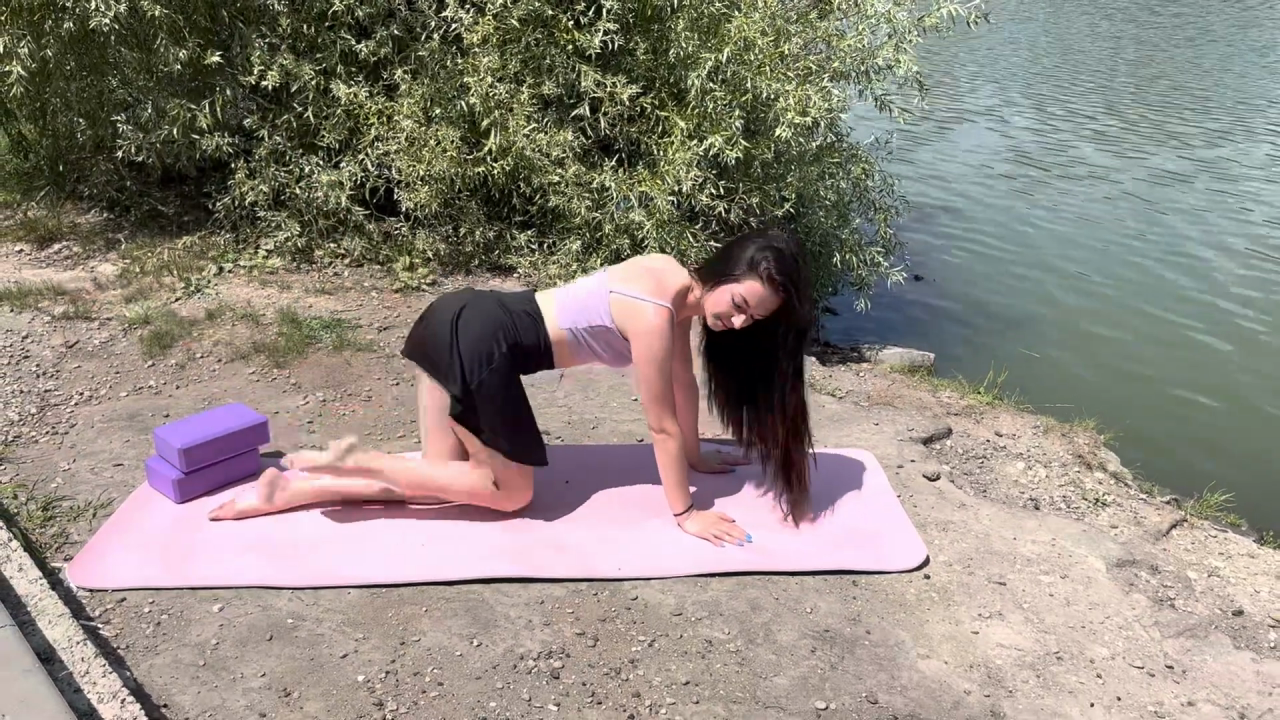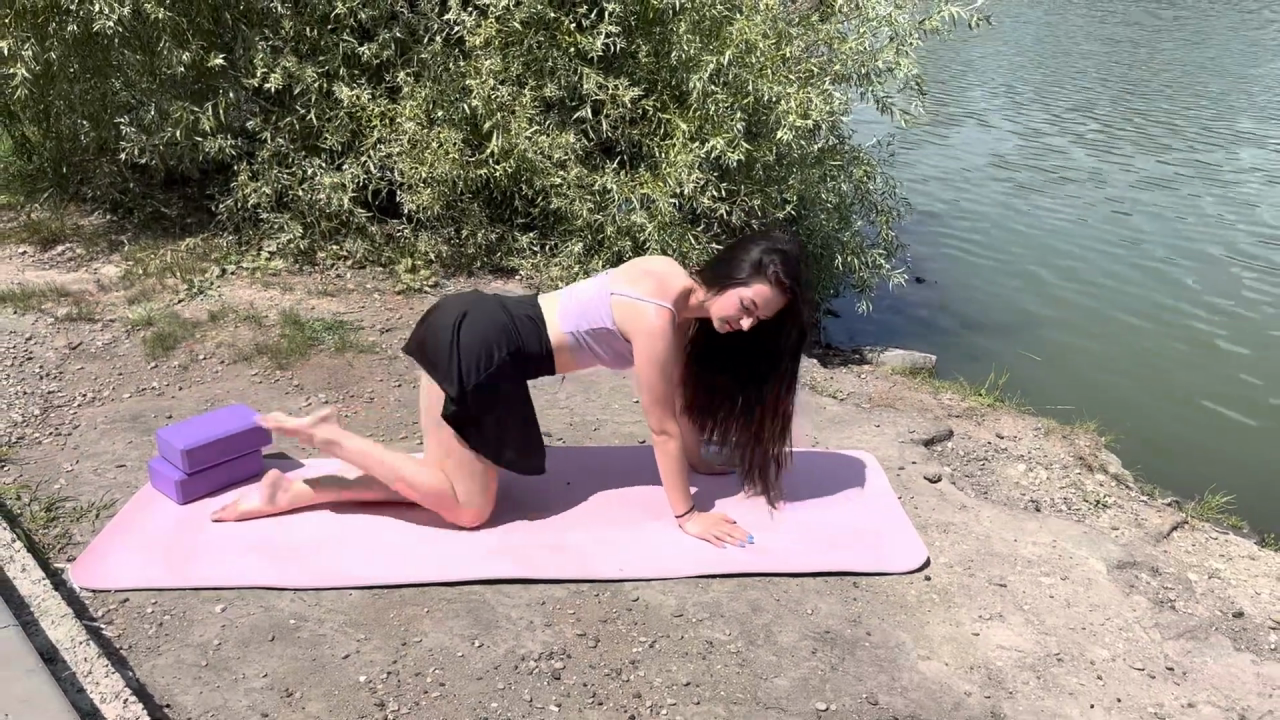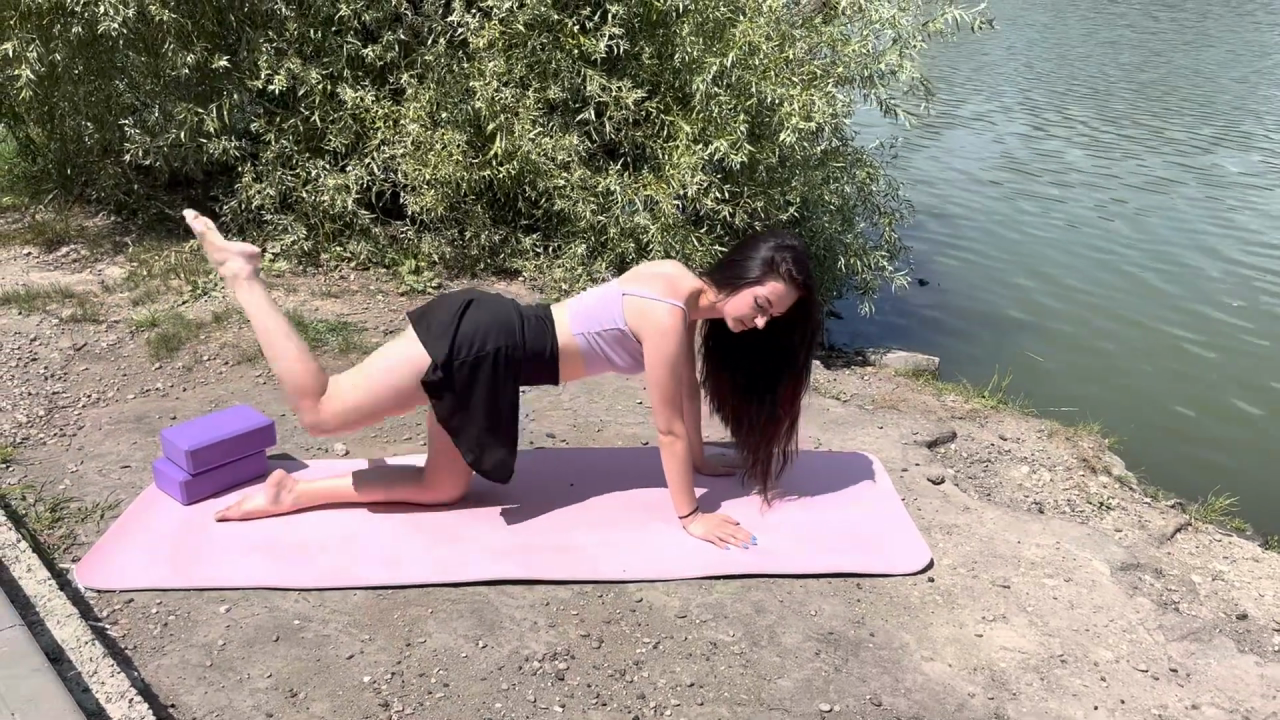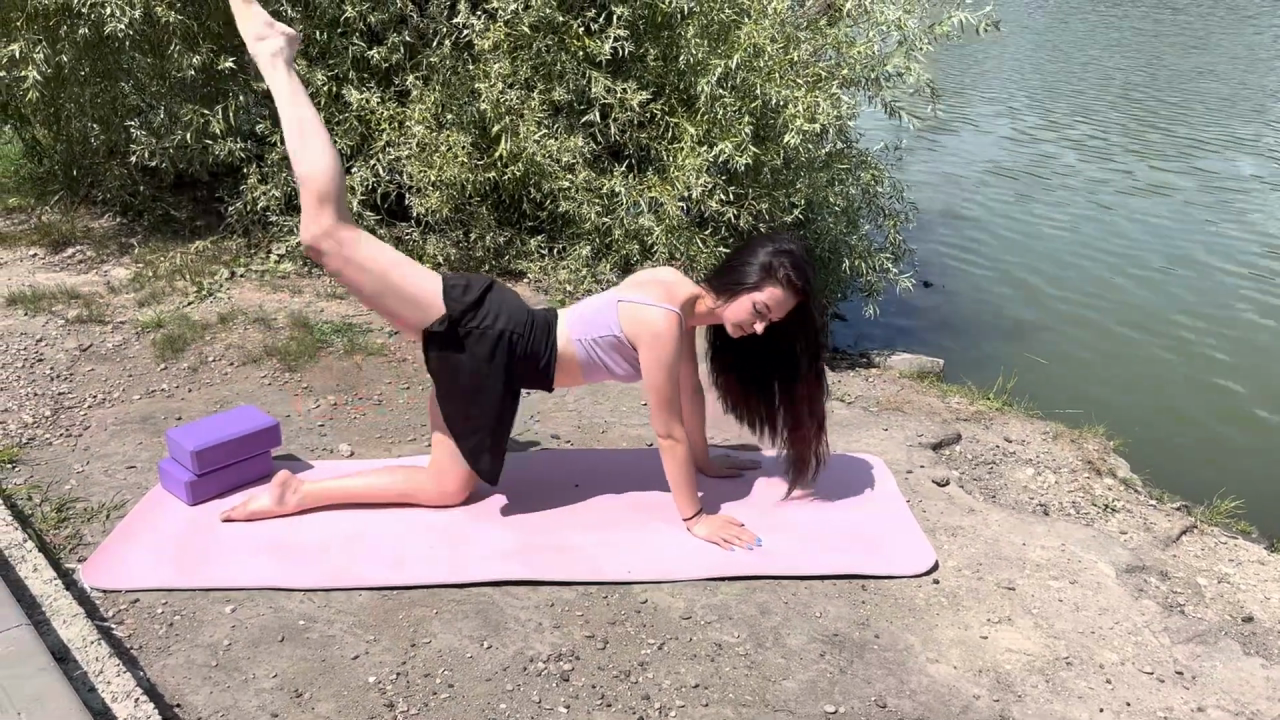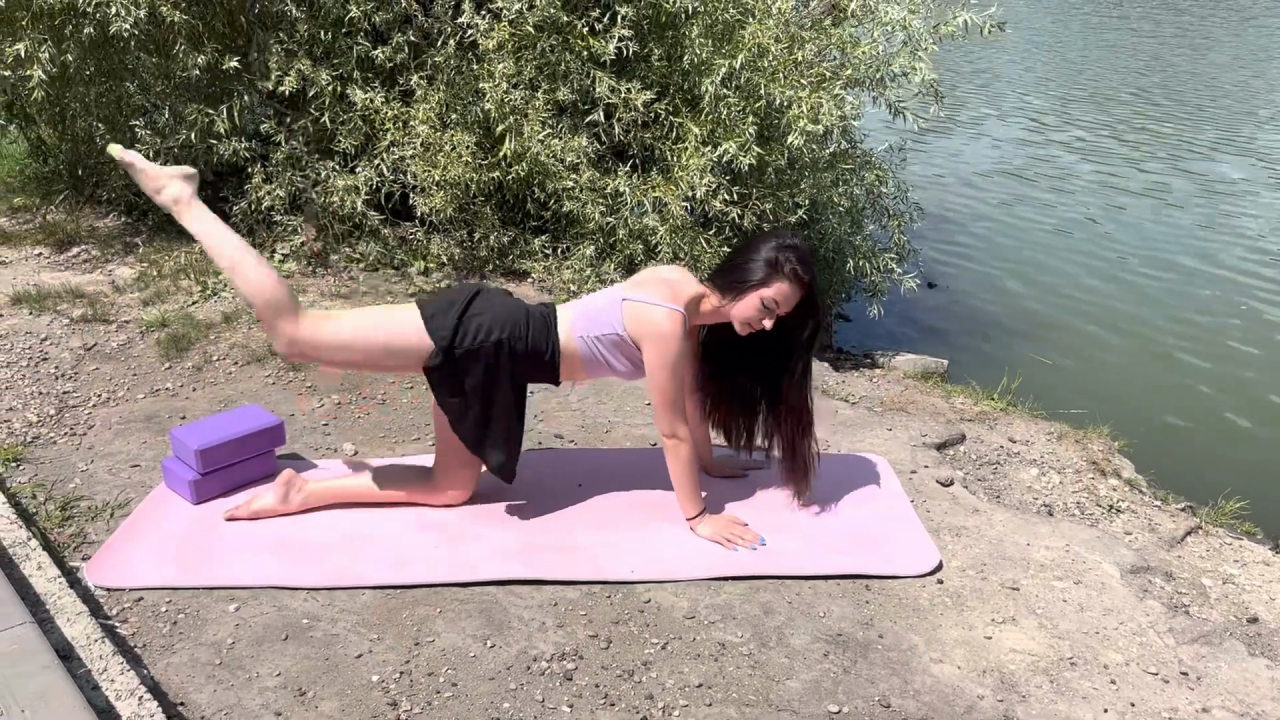
dt=0.3s
person 1, frame 1
left shoulder: (676, 279)
right shoulder: (654, 314)
left elbow: (682, 383)
right elbow: (661, 422)
left wrist: (694, 454)
right wrist: (684, 511)
left hip: (467, 322)
right hip: (476, 342)
left knee: (443, 474)
right knee: (510, 492)
left ankle: (286, 489)
right ankle: (356, 461)
person 1, frame 2
left shoulder: (676, 280)
right shoulder: (657, 316)
left elbow: (683, 387)
right elbow: (663, 425)
left wrist: (696, 456)
right wrist: (685, 512)
left hip: (473, 324)
right hip: (479, 347)
left knee: (446, 481)
right knee: (468, 507)
left ankle: (286, 491)
right ankle: (330, 436)
person 1, frame 3
left shoulder: (679, 280)
right shoulder: (669, 313)
left elbow: (682, 401)
right elbow: (670, 427)
left wrist: (696, 465)
right wrist: (689, 513)
left hip: (496, 331)
right hip: (481, 341)
left knee: (442, 484)
right knee: (318, 412)
left ankle: (286, 492)
right ankle: (241, 272)
person 1, frame 4
left shoulder: (687, 293)
right shoulder: (663, 321)
left elbow: (687, 395)
right elbow: (669, 433)
left wrist: (709, 462)
right wrist: (693, 516)
left hip: (491, 354)
right hip: (481, 331)
left knee: (449, 488)
right knee: (325, 231)
left ankle: (298, 495)
right ankle: (275, 61)
person 1, frame 5
left shoulder: (694, 293)
right shoulder: (670, 320)
left elbow: (691, 401)
right elbow: (673, 428)
left wrist: (716, 461)
right wrist: (696, 513)
left hip: (496, 334)
right hip: (480, 332)
left knee: (450, 488)
right knee: (291, 327)
left ankle: (299, 492)
right ankle: (182, 198)
